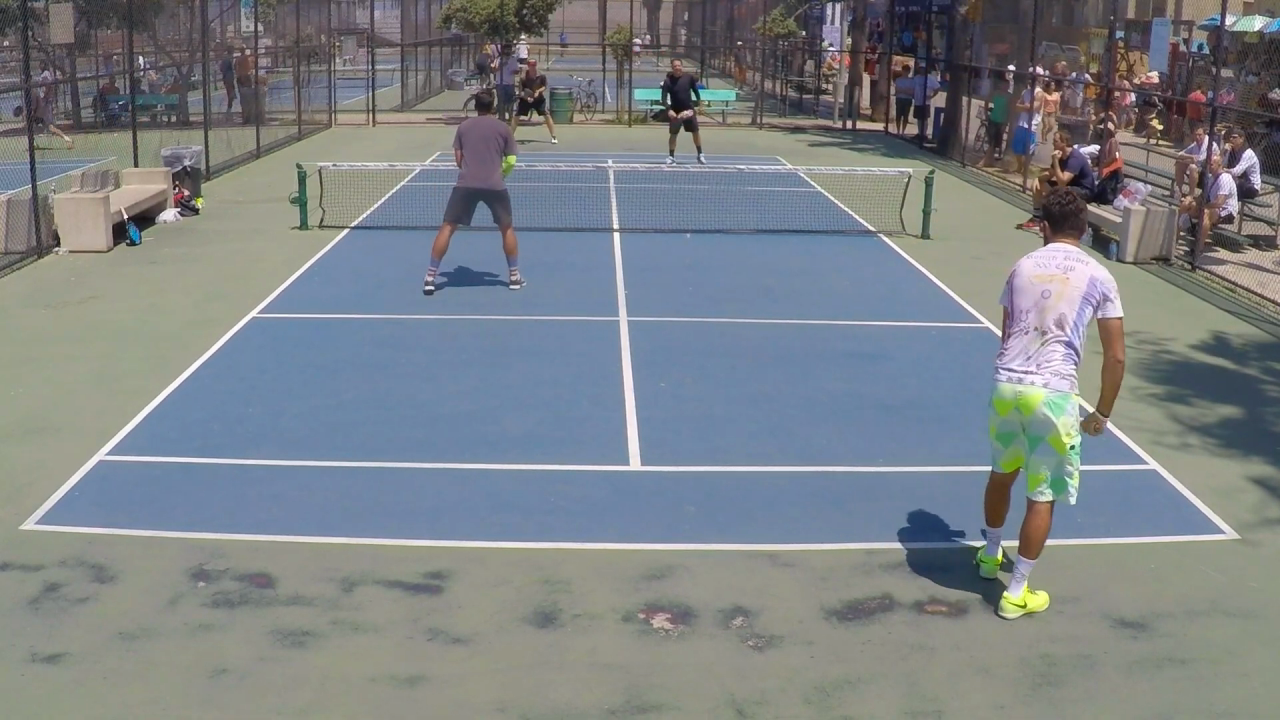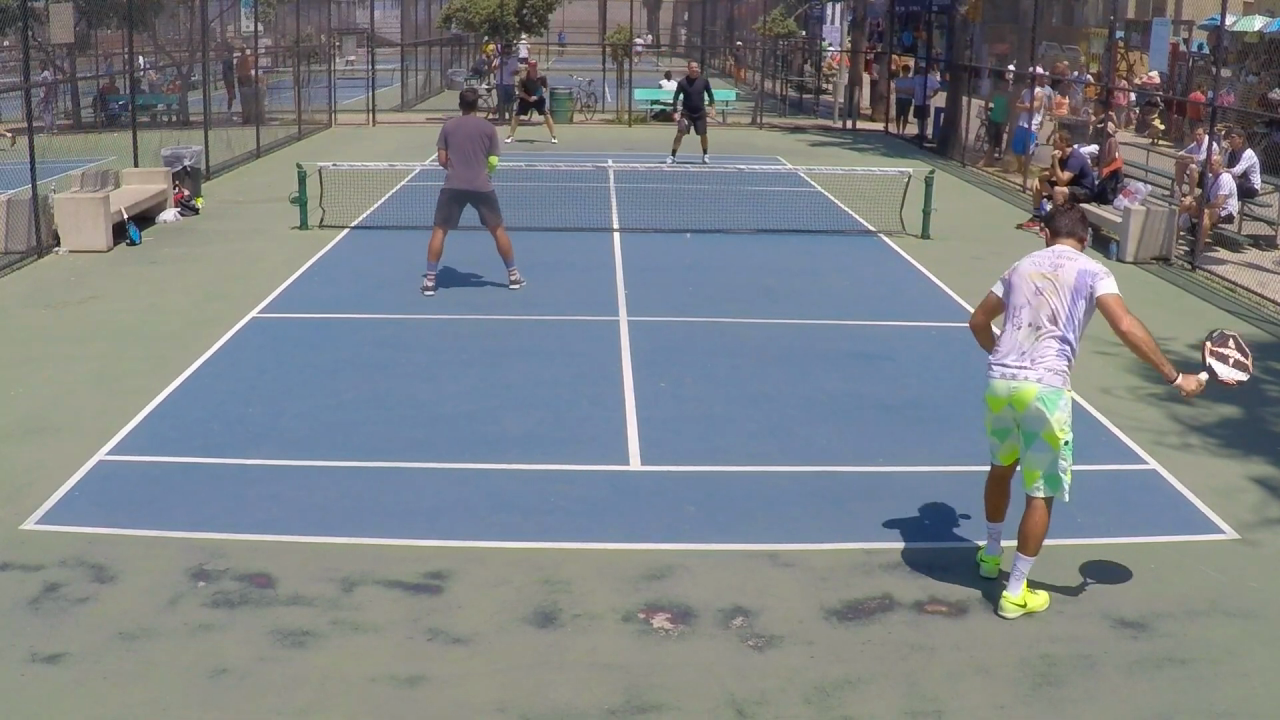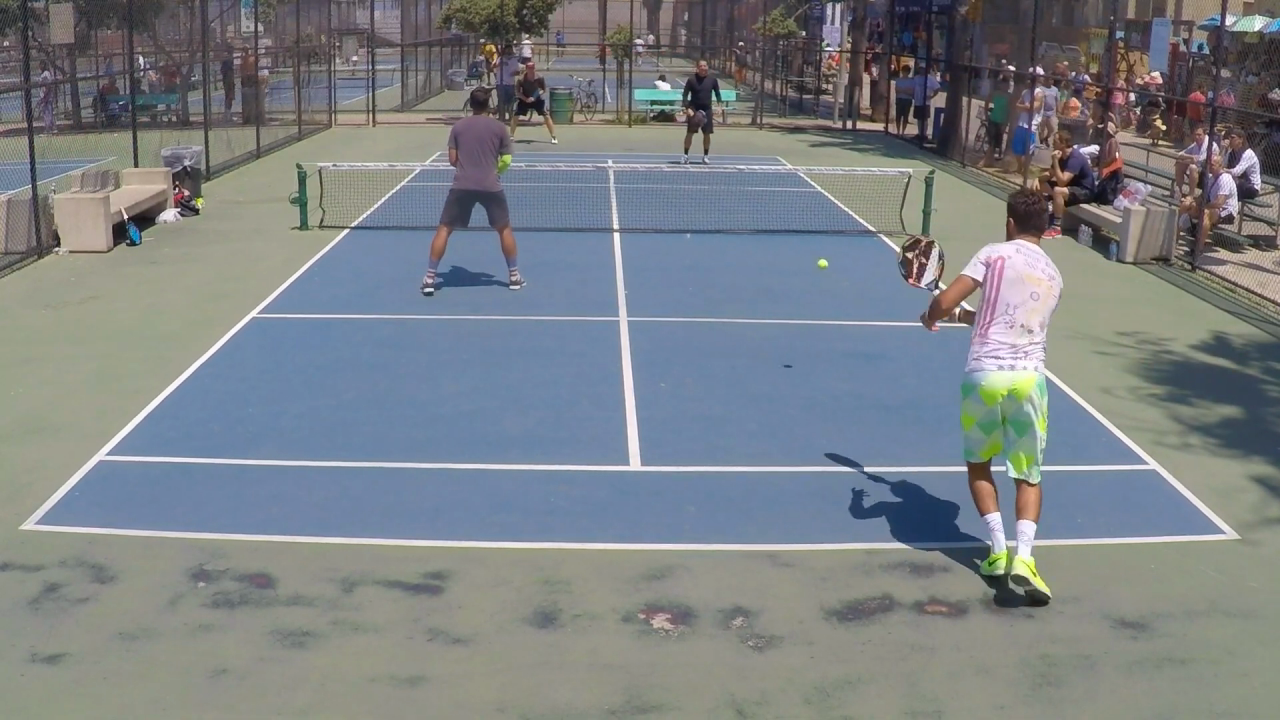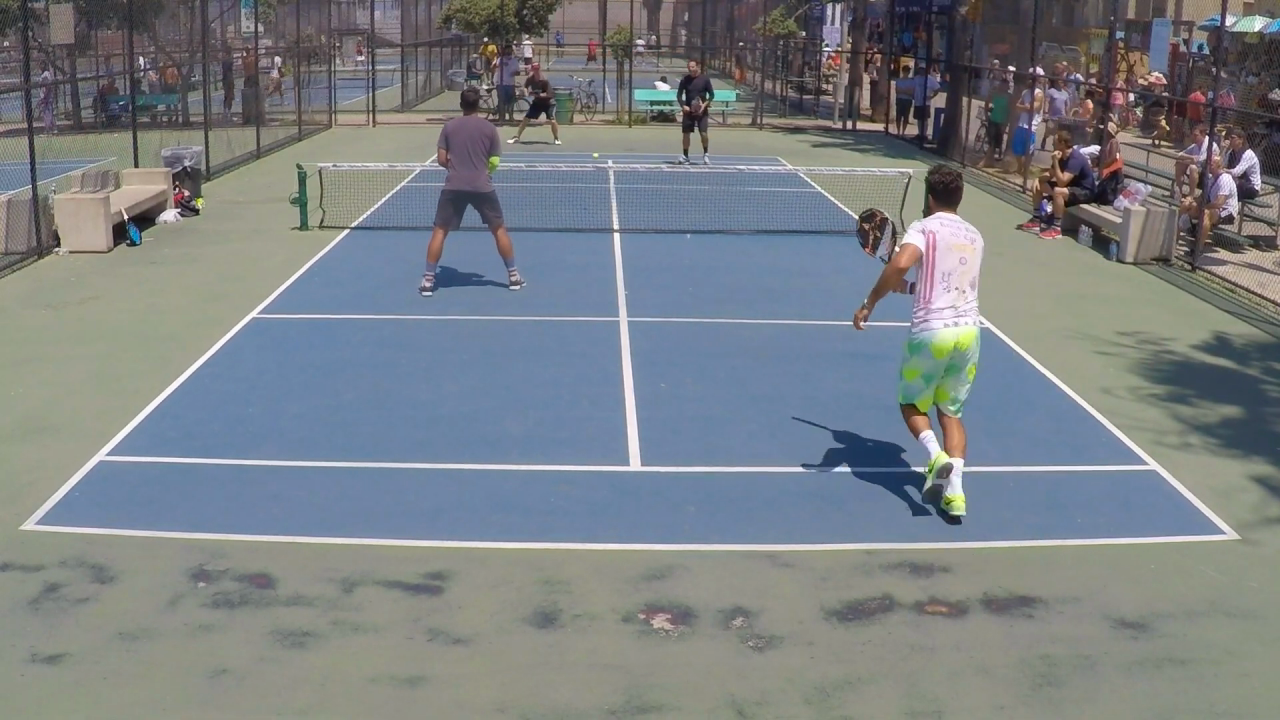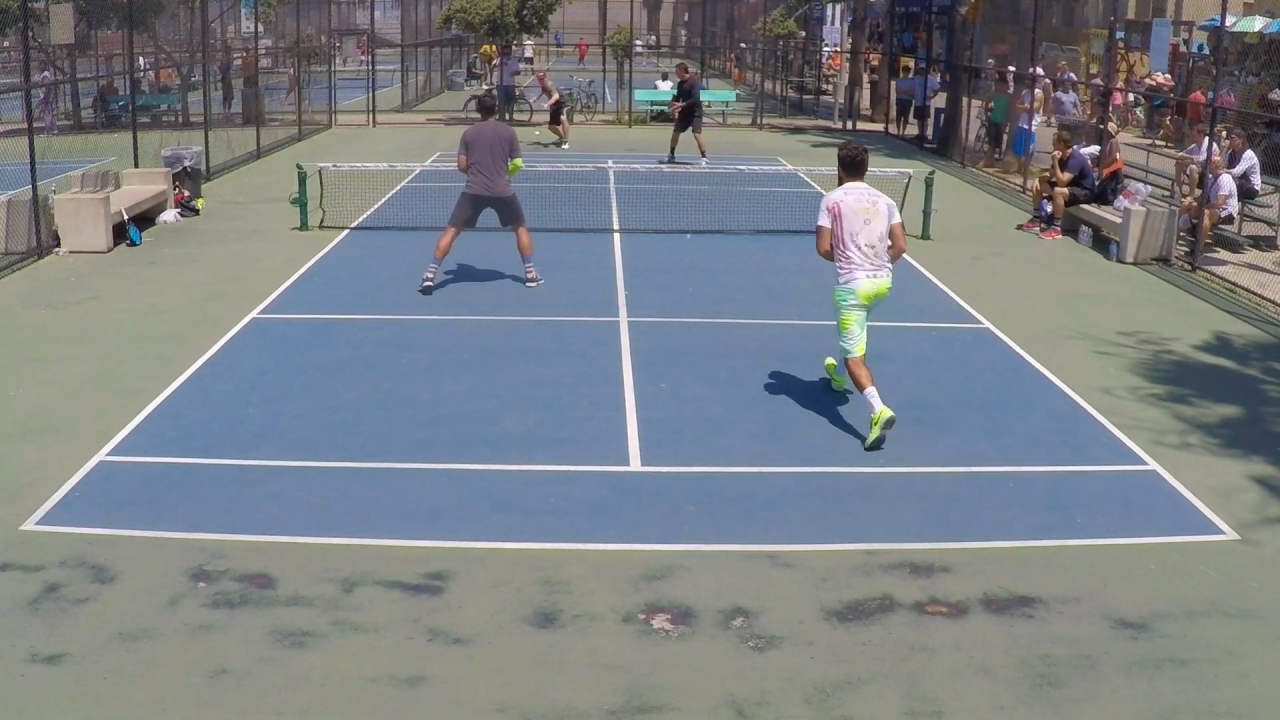
dt=0.4s
person 1, frame 1
left shoulder: (1022, 267)
right shoulder: (1098, 277)
right elbow: (1116, 356)
right wrist: (1102, 413)
left hip: (1005, 385)
right hip: (1053, 394)
left knee: (1001, 475)
right knee: (1042, 497)
left ankle: (990, 555)
right ankle: (1016, 594)
person 1, frame 2
left shoulder: (1020, 267)
right shoulder: (1090, 271)
left elbow: (978, 321)
right elbow: (1127, 327)
right wrist: (1175, 377)
left hip: (998, 382)
right hip: (1045, 389)
left knee: (1001, 468)
right knee: (1041, 493)
left ankle: (991, 554)
right ankle: (1015, 592)
person 1, frame 3
left shoulder: (994, 254)
right shoulder: (1054, 277)
left elbow: (944, 301)
left wrist: (931, 317)
right wrist: (965, 315)
left hip: (983, 375)
right hip: (1029, 379)
left knee: (978, 466)
right knee: (1028, 477)
left ankle: (998, 553)
right ankle: (1024, 561)
person 1, frame 4
left shoulder: (923, 228)
right shoulder: (975, 238)
left elbow: (899, 266)
left wrist: (868, 305)
right wrist: (911, 287)
left hip: (930, 332)
right hip: (969, 332)
left knee: (912, 406)
right knee: (950, 413)
left ankle: (937, 460)
right ankle: (955, 494)
person 1, frame 5
left shoulder: (832, 199)
right shoulder: (885, 201)
left elbow: (822, 248)
right elbow: (900, 247)
left hip: (852, 283)
right hip: (882, 281)
left knee: (854, 356)
right knee: (854, 335)
left ankle: (880, 411)
right ankle: (839, 375)
person 2, frame 1
left shoulder: (464, 127)
right shoulder: (504, 128)
left elbow: (459, 160)
right elbow: (511, 162)
left hip: (466, 184)
right hip: (495, 186)
left knee: (447, 227)
right knee: (507, 228)
left ankle: (431, 276)
right ankle: (514, 276)
person 2, frame 2
left shoulder: (448, 126)
right shoulder: (488, 128)
left elbow: (442, 160)
right elbow: (493, 162)
left hip: (453, 186)
right hip: (482, 187)
left knee: (439, 230)
right knee: (497, 229)
left ankle: (430, 280)
right ankle: (513, 276)
person 2, frame 3
left shoulder: (458, 126)
right shoulder: (499, 127)
left elbow: (452, 159)
right elbow: (506, 161)
left hip: (462, 186)
right hip: (491, 187)
left knee: (444, 229)
right knee: (504, 229)
left ankle: (430, 278)
right ankle: (514, 276)
person 2, frame 4
left shoulder: (449, 126)
right shoulder: (489, 128)
left elbow: (441, 160)
right elbow: (494, 162)
left hip: (453, 187)
right hip: (482, 187)
left knee: (439, 231)
right knee: (499, 230)
left ankle: (428, 280)
right ankle: (513, 277)
person 2, frame 5
left shoulder: (468, 133)
right shoulder: (508, 132)
left elbow: (461, 166)
right elbow: (517, 164)
left hip: (473, 191)
right hip: (502, 191)
left knee: (451, 230)
right knee: (520, 228)
left ankle: (430, 275)
right ankle: (530, 274)
